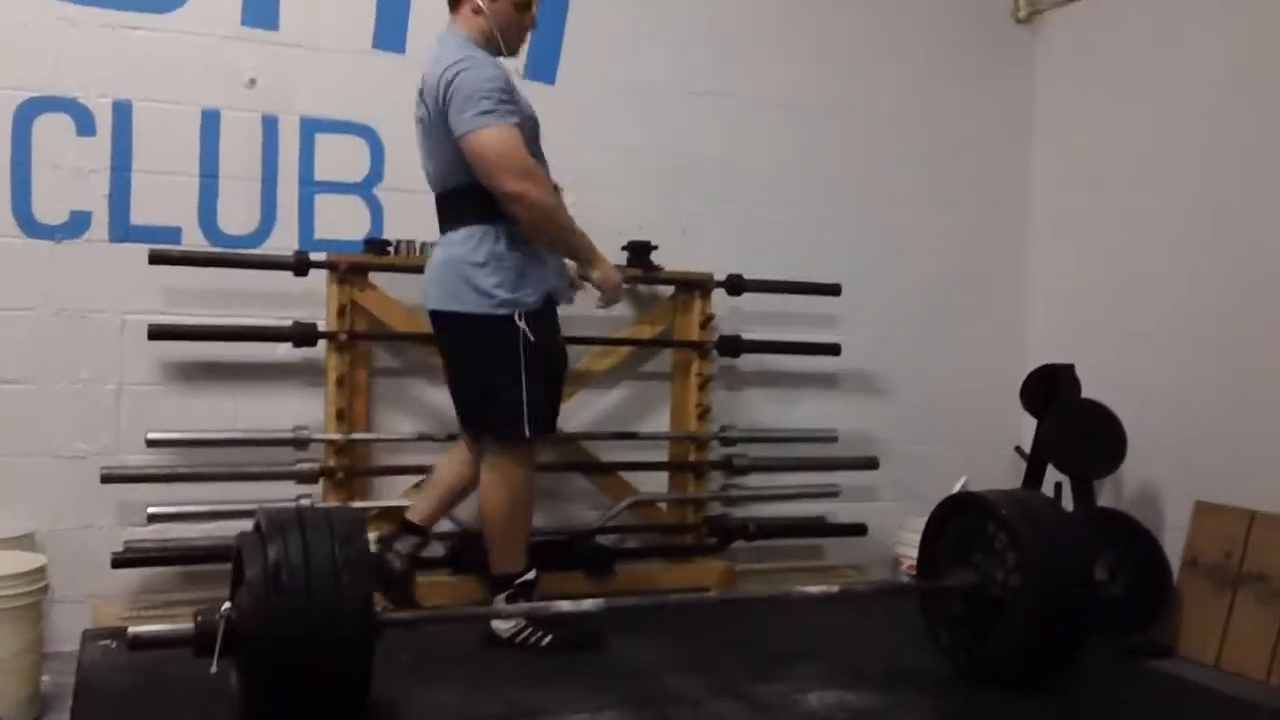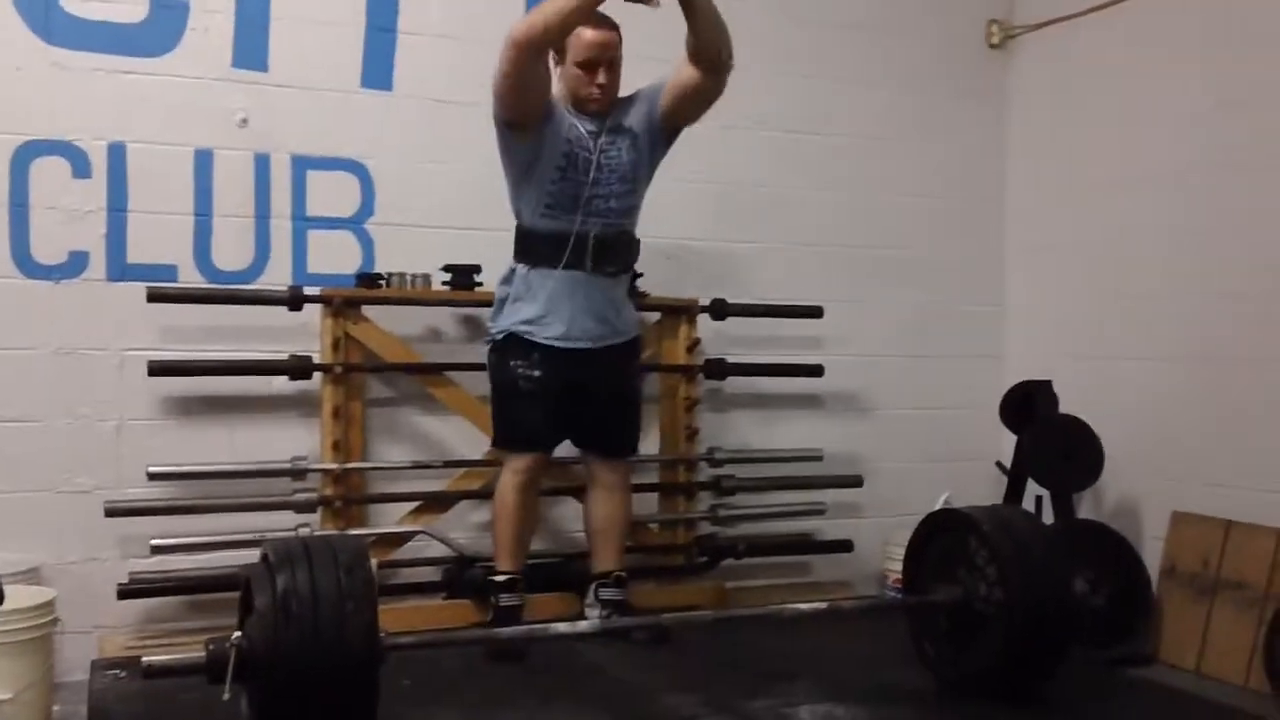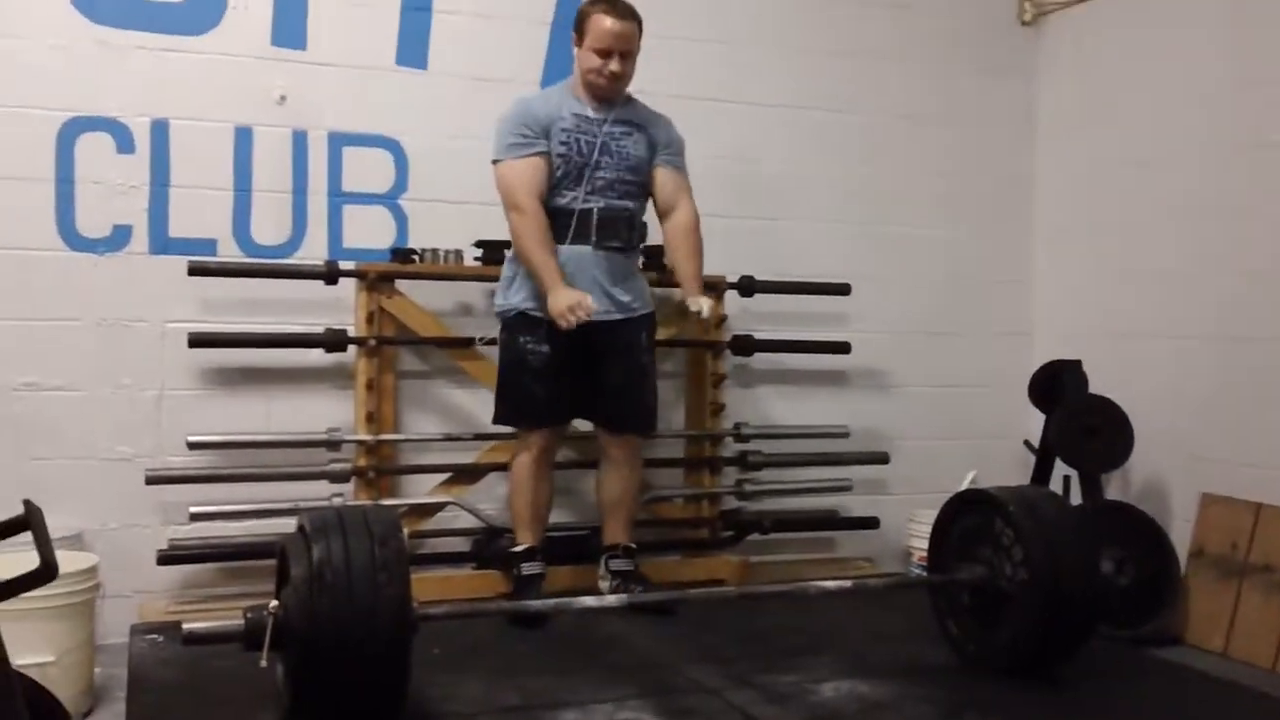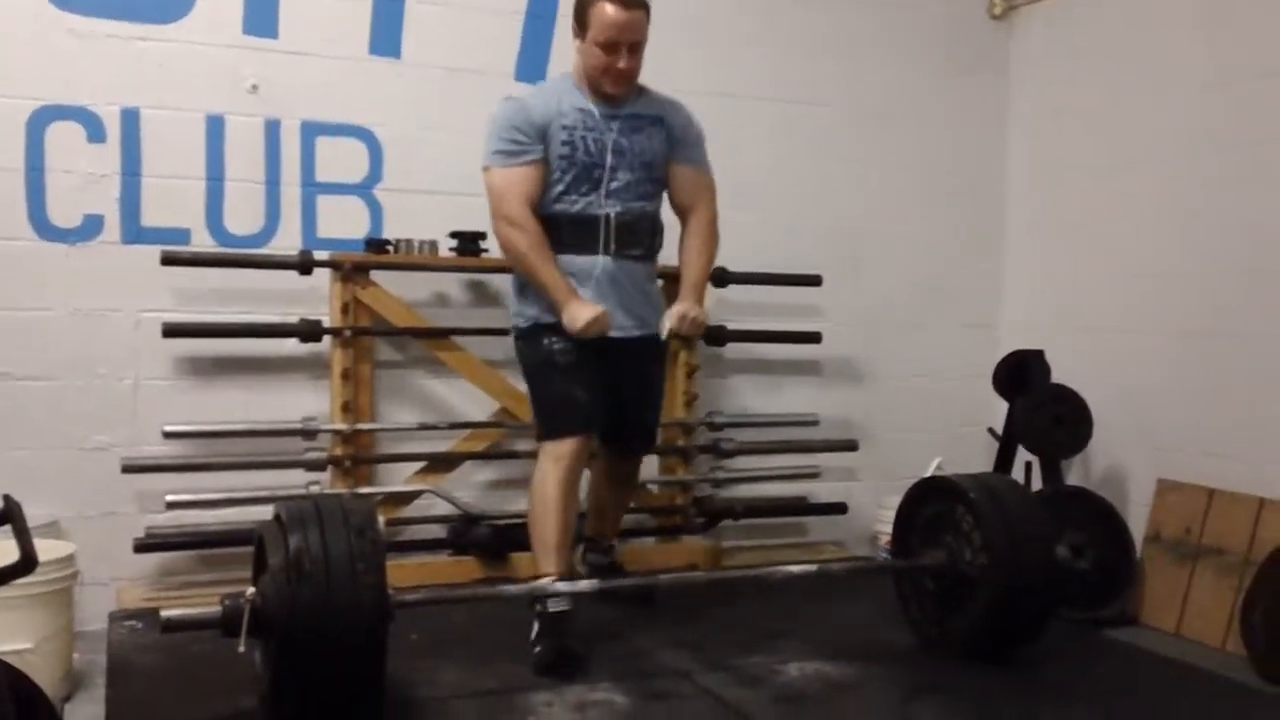
dt=1s
person 1, frame 1
left shoulder: (467, 73)
right shoulder: (473, 72)
right elbow: (517, 181)
left wrist: (560, 255)
right wrist: (588, 257)
left hip: (492, 283)
right hip: (497, 285)
left knee: (491, 438)
right knee: (514, 444)
left ankle: (403, 540)
right ankle: (513, 604)
person 1, frame 2
left shoulder: (644, 117)
right shoulder: (532, 114)
left elbow: (711, 71)
left hip: (611, 331)
right hip: (533, 327)
left knee: (612, 467)
right knee: (524, 462)
left ankle: (607, 595)
right ankle: (505, 599)
person 1, frame 3
left shoulder: (655, 129)
right shoulder: (532, 113)
left elbow: (678, 211)
right elbow: (523, 208)
left wrist: (692, 291)
right wrist: (558, 292)
left hip: (624, 310)
right hip: (539, 308)
left knee: (623, 440)
right knee: (537, 438)
left ankle: (618, 565)
right ankle: (526, 571)
person 1, frame 4
left shoulder: (671, 119)
right shoulder: (530, 111)
left elbow: (699, 212)
right elbow: (512, 216)
left wrist: (690, 296)
right wrist: (570, 304)
left hip: (639, 317)
right hip: (557, 312)
left knee: (624, 451)
right knee: (568, 444)
left ankle: (596, 554)
right ankle: (552, 607)
